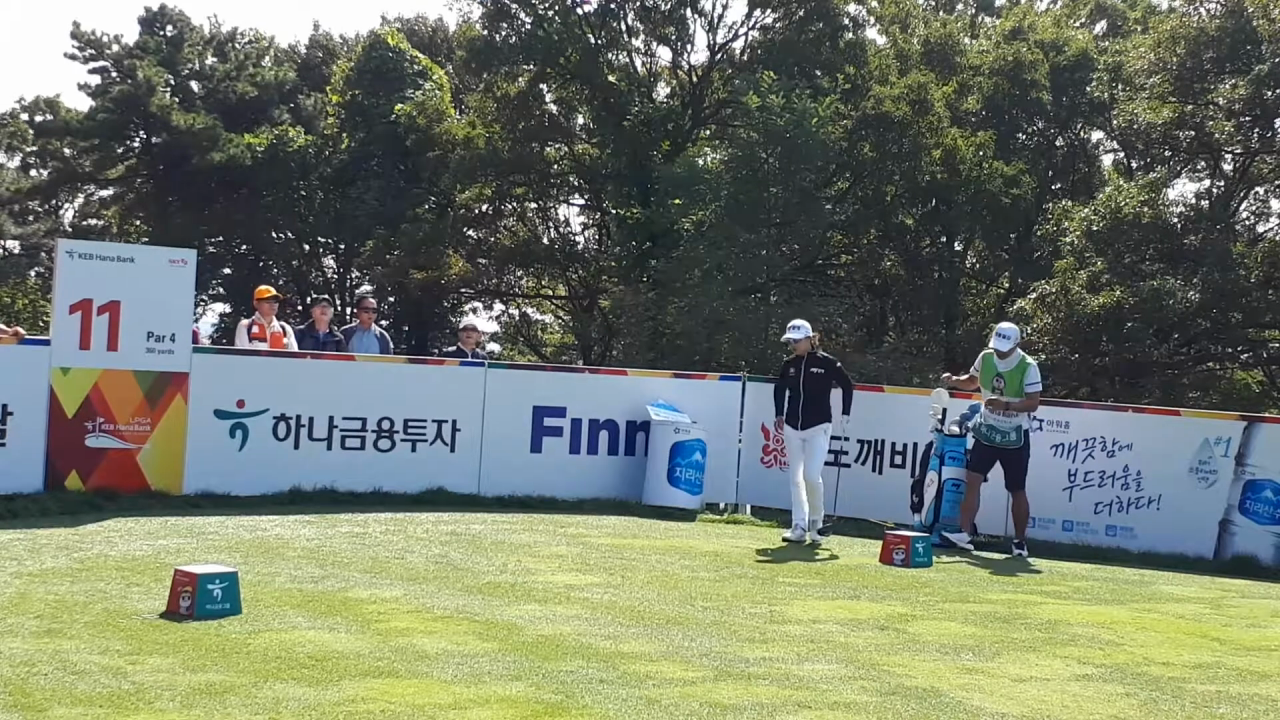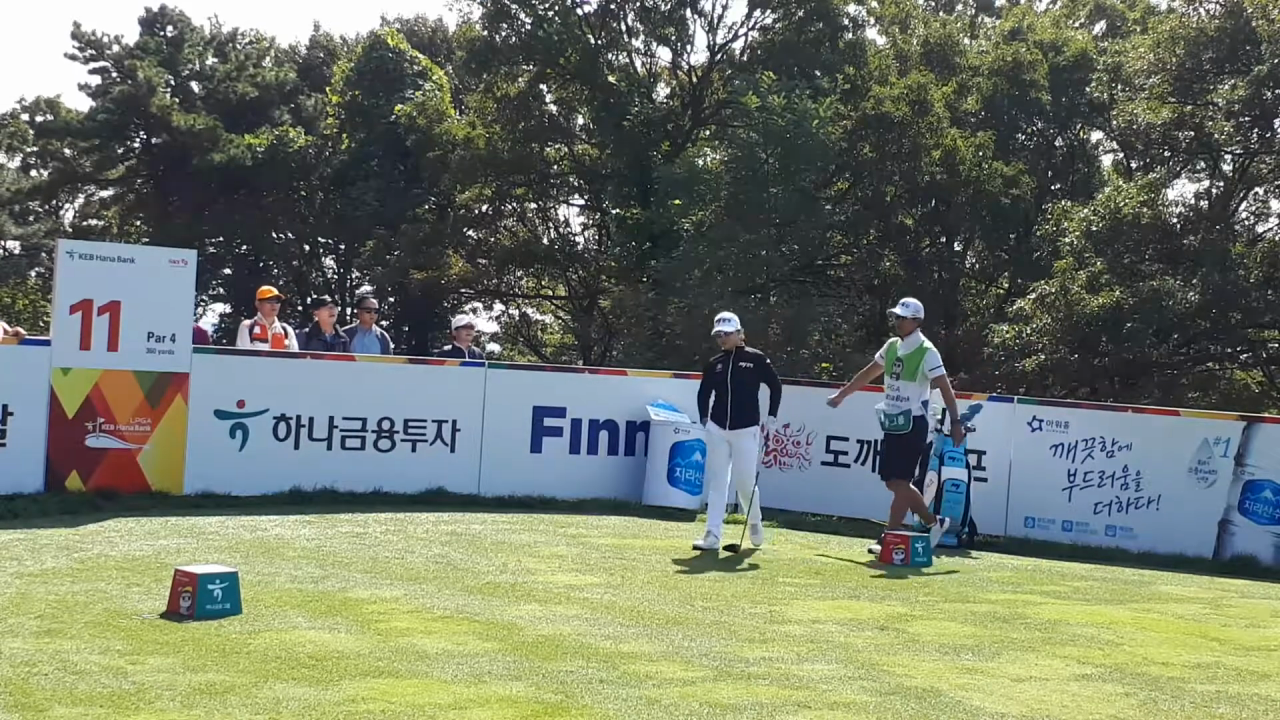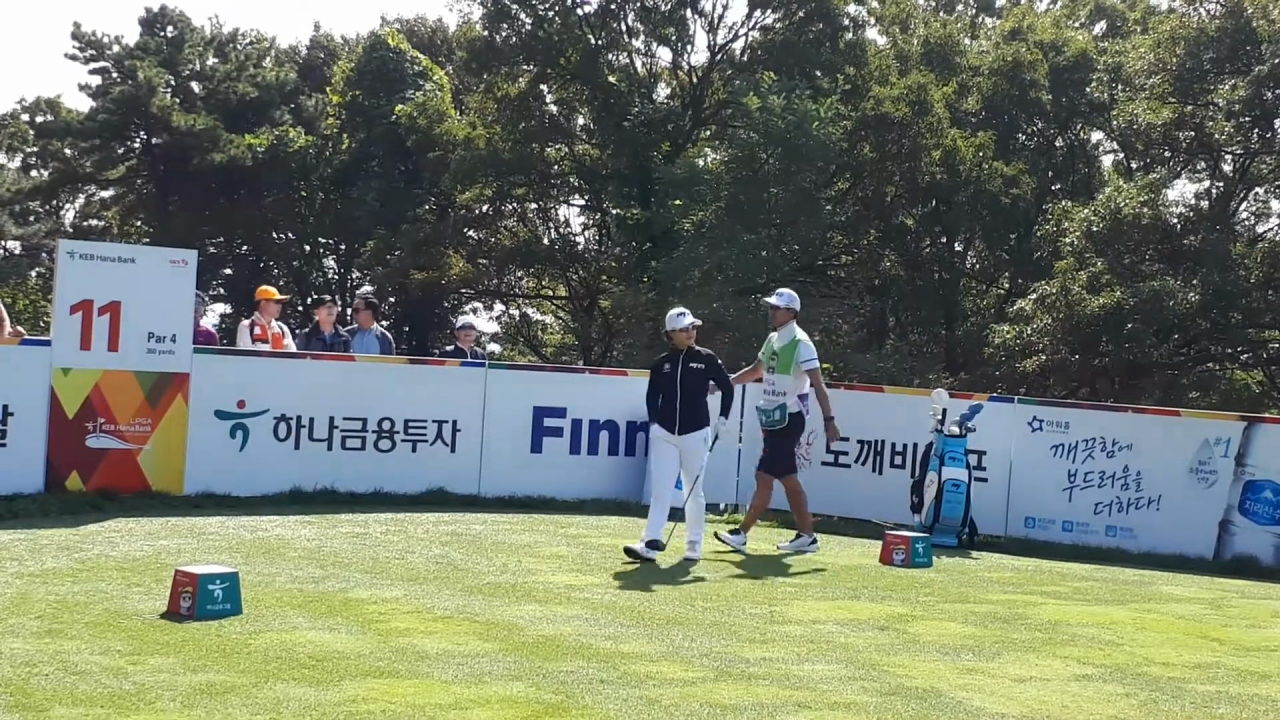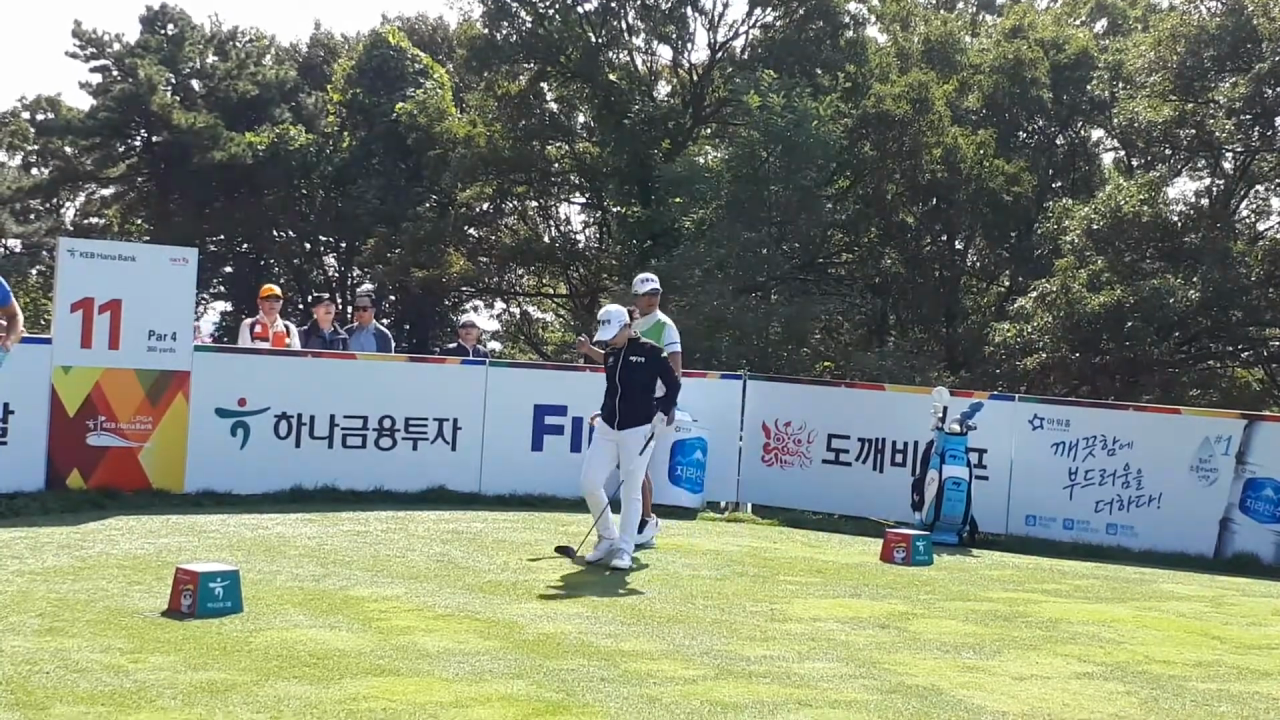
dt=1s
person 1, frame 1
left shoulder: (1027, 367)
right shoulder: (985, 358)
left elbow: (1033, 403)
right elbow: (972, 382)
left wrist: (1005, 405)
right wrist: (954, 380)
left hip: (1014, 436)
right hip: (986, 431)
left knee: (1017, 491)
right knee: (972, 479)
left ankle: (1020, 540)
right ankle: (964, 534)
person 1, frame 2
left shoulder: (926, 352)
right shoulder: (891, 345)
left elbow: (945, 387)
right elbow: (869, 372)
left wrist: (954, 422)
right wrist: (842, 395)
left hip: (911, 425)
right hip: (891, 423)
left knee: (899, 482)
right knee: (896, 482)
right ankle: (932, 522)
person 1, frame 3
left shoulder: (800, 343)
right shoulder: (772, 340)
left elbow: (818, 383)
right elbow: (755, 370)
left wrist: (828, 419)
left hip: (788, 419)
right hip: (773, 419)
left knee: (764, 476)
right knee: (787, 478)
left ankle: (740, 534)
right ankle: (806, 536)
person 1, frame 4
left shoulder: (665, 327)
right shoulder: (630, 325)
left elbow: (675, 368)
right wrist: (589, 351)
left ankle: (646, 520)
right ankle: (644, 527)
person 2, frame 1
left shoulder: (827, 363)
right shoulder: (788, 365)
left elbow: (847, 386)
right elbow: (780, 389)
left wrist: (845, 415)
right wrist: (779, 415)
left hip: (818, 427)
right hip: (792, 428)
left knee: (811, 476)
right knee: (796, 478)
left ankle: (816, 522)
right ankle: (800, 527)
person 2, frame 2
left shoulder: (756, 359)
right shoulder: (715, 363)
left elbow: (775, 386)
right elbow: (704, 393)
left wrist: (771, 417)
right wrist: (704, 419)
left hip: (747, 430)
right hip: (717, 430)
left knee: (744, 482)
right knee: (717, 482)
left ankle: (755, 525)
right ankle: (713, 535)
person 2, frame 3
left shoulder: (707, 359)
right shoulder: (661, 363)
left elbow: (727, 388)
right elbow: (652, 395)
left wrist: (722, 418)
right wrist: (653, 422)
left hip: (695, 433)
right hip: (663, 433)
left knee: (693, 489)
right knee: (660, 490)
left ankle: (694, 544)
right ankle: (650, 543)
person 2, frame 4
left shoulder: (650, 351)
right shoulder: (610, 356)
left elbow: (673, 384)
left wrist: (662, 413)
right wrist: (602, 414)
left hip: (639, 429)
right hip: (608, 428)
left knee: (630, 491)
right knee: (590, 483)
left ankle: (624, 550)
right ankle: (608, 539)
